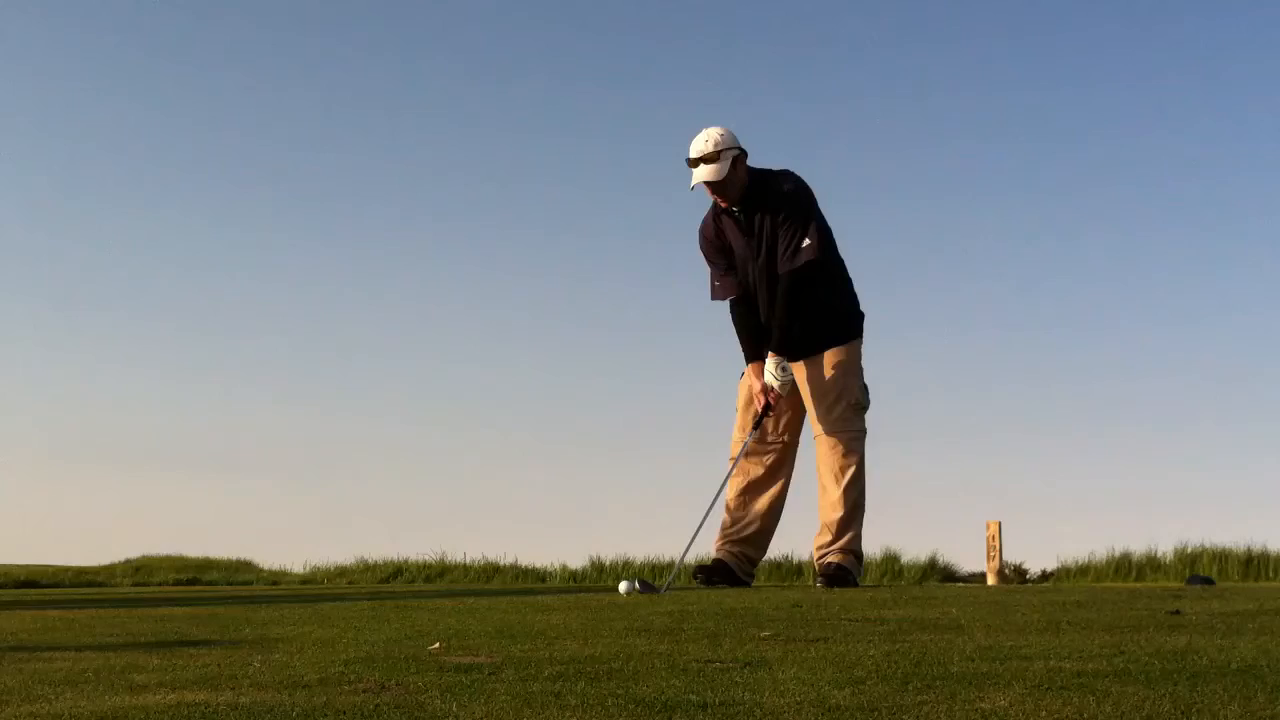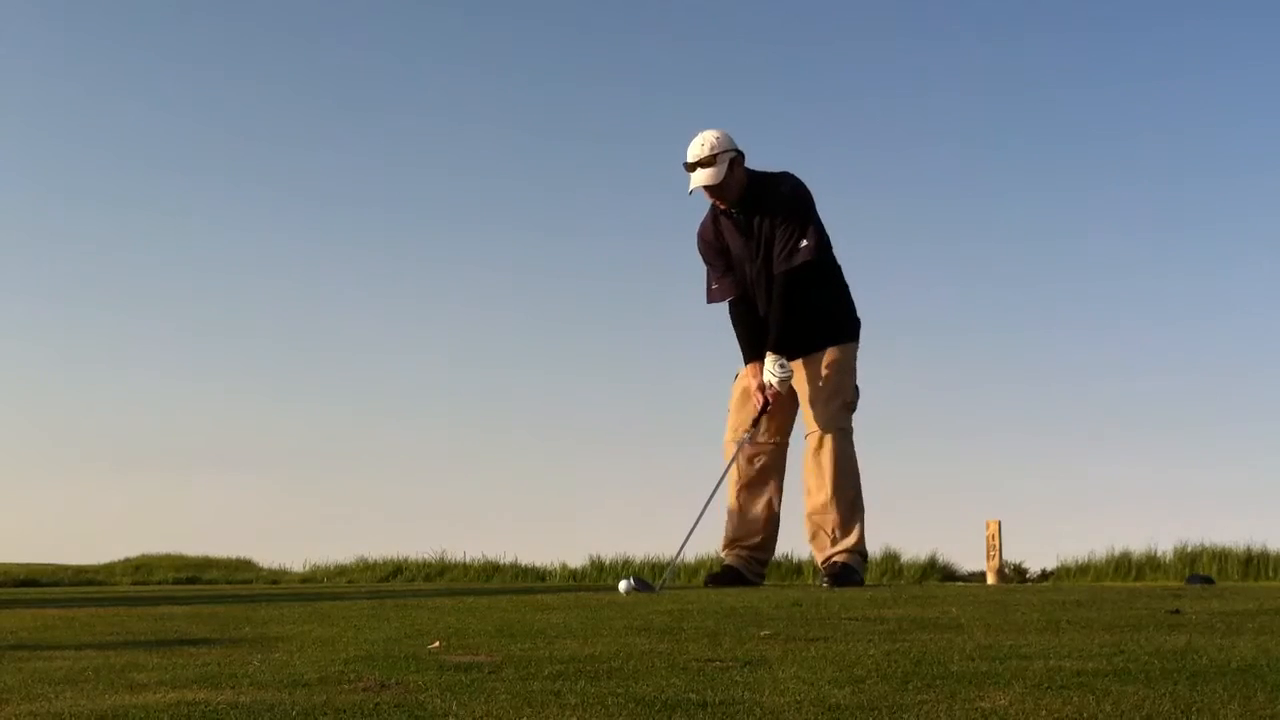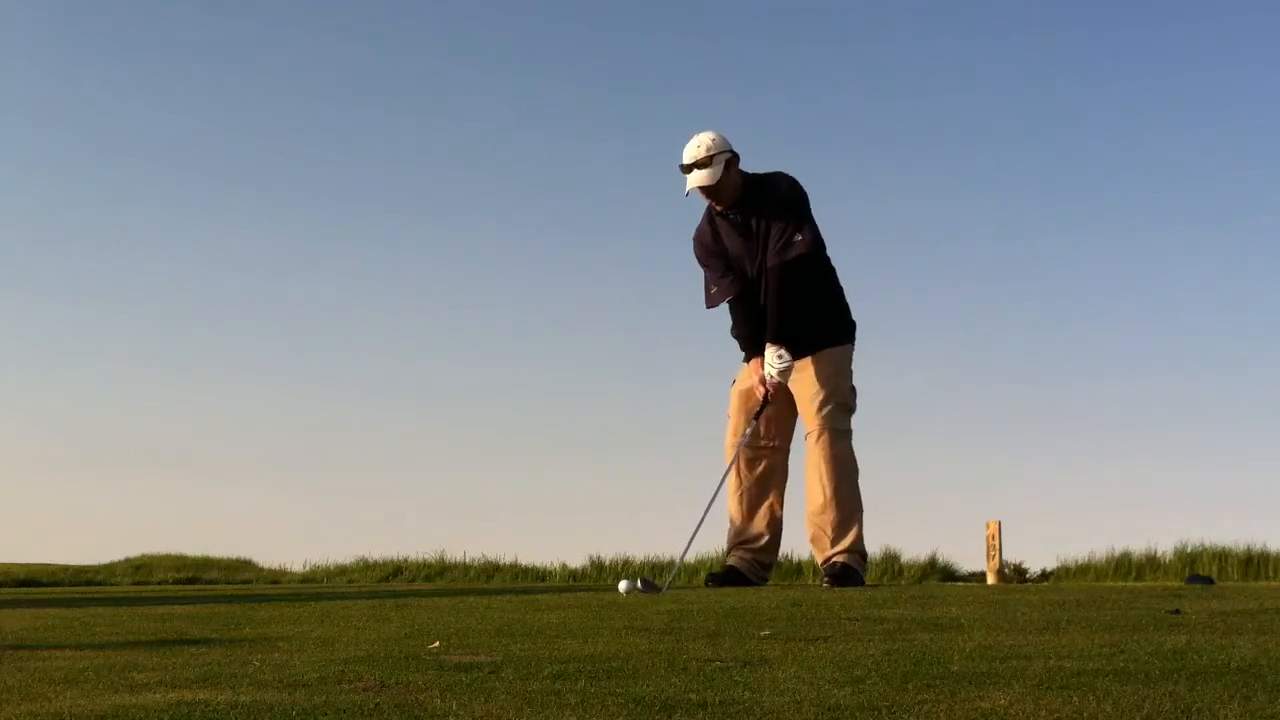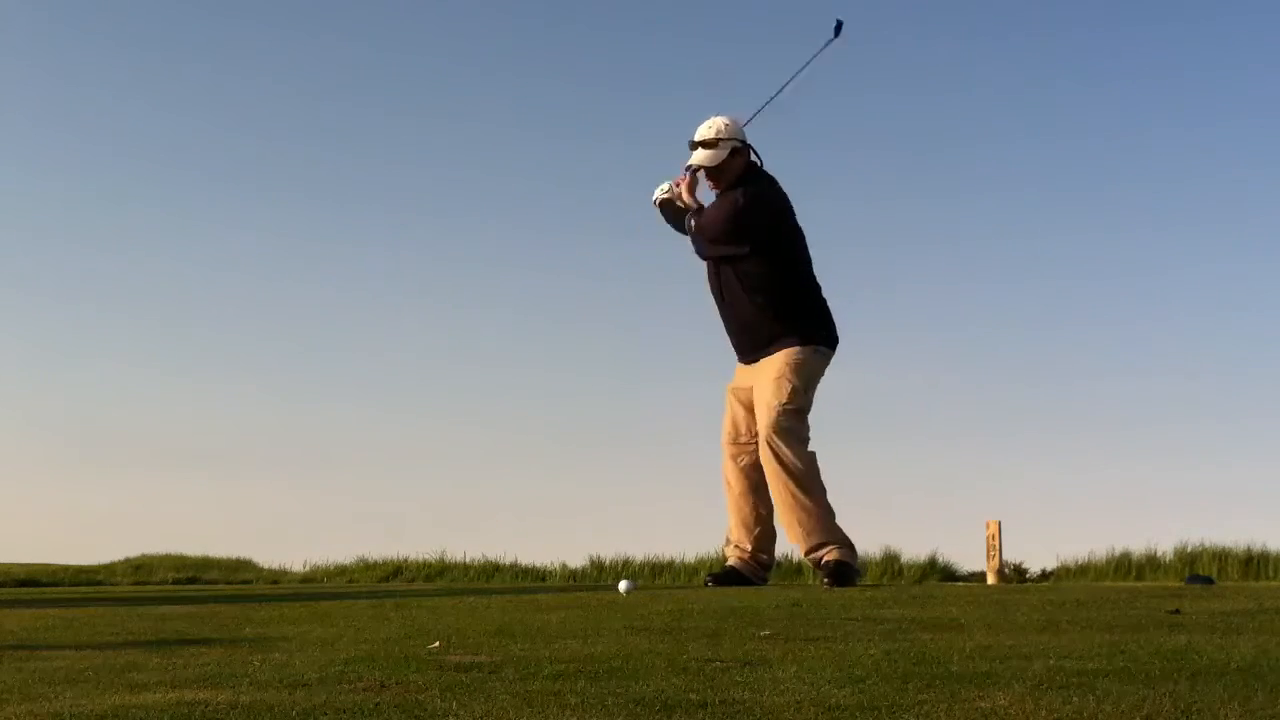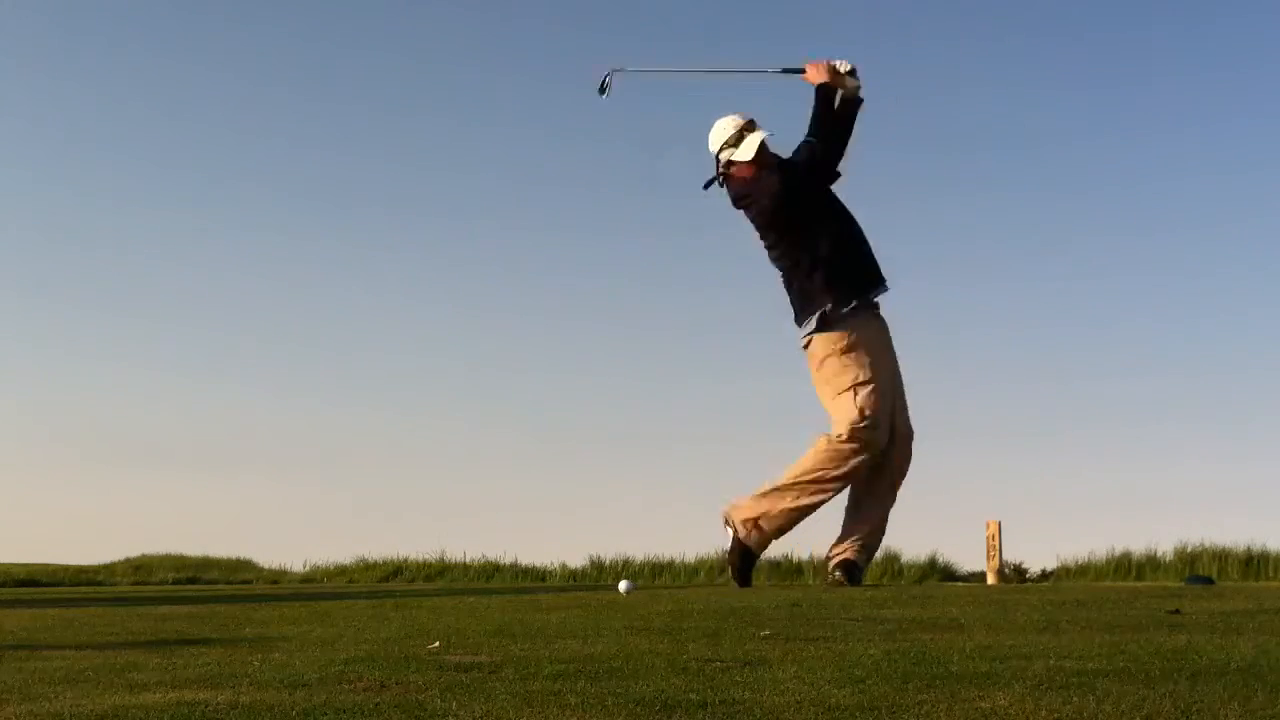
dt=0.7s
person 1, frame 1
left shoulder: (789, 193)
right shoulder: (713, 228)
left elbow: (797, 277)
right elbow: (739, 299)
left wrist: (778, 356)
right wrist: (755, 364)
left hip: (827, 335)
right hip: (767, 347)
left knee: (837, 437)
right knee: (755, 443)
left ankle: (837, 559)
right ankle: (736, 558)
person 1, frame 2
left shoulder: (787, 194)
right shoulder: (711, 231)
left elbow: (793, 277)
right elbow: (738, 300)
left wrist: (777, 354)
right wrist: (754, 363)
left hip: (823, 338)
right hip: (761, 347)
left knee: (827, 435)
right knee: (747, 444)
left ankle: (842, 558)
right ankle: (744, 558)
person 1, frame 3
left shoulder: (782, 193)
right shoulder: (707, 234)
left elbow: (786, 271)
right elbow: (737, 298)
left wrist: (777, 345)
right wrist: (755, 357)
left hip: (819, 340)
right hip: (760, 350)
left knee: (826, 436)
right knee: (748, 443)
left ankle: (842, 558)
right ankle: (749, 558)
person 1, frame 4
left shoulder: (753, 202)
right shoulder: (734, 197)
left elbow: (704, 236)
right elbow: (707, 238)
left wrist: (684, 208)
right wrist: (679, 202)
left hip: (796, 342)
right hip: (755, 350)
left knee: (777, 434)
right knee: (740, 447)
left ankle: (832, 553)
right ankle: (748, 558)
person 1, frame 5
left shoulder: (774, 176)
right shoulder: (774, 191)
right elbow: (822, 155)
left wrist: (843, 89)
right wrist: (827, 87)
left hip: (861, 316)
right hip: (835, 329)
left knee: (892, 440)
right knee: (857, 434)
left ankle: (850, 555)
right ankle: (752, 522)
